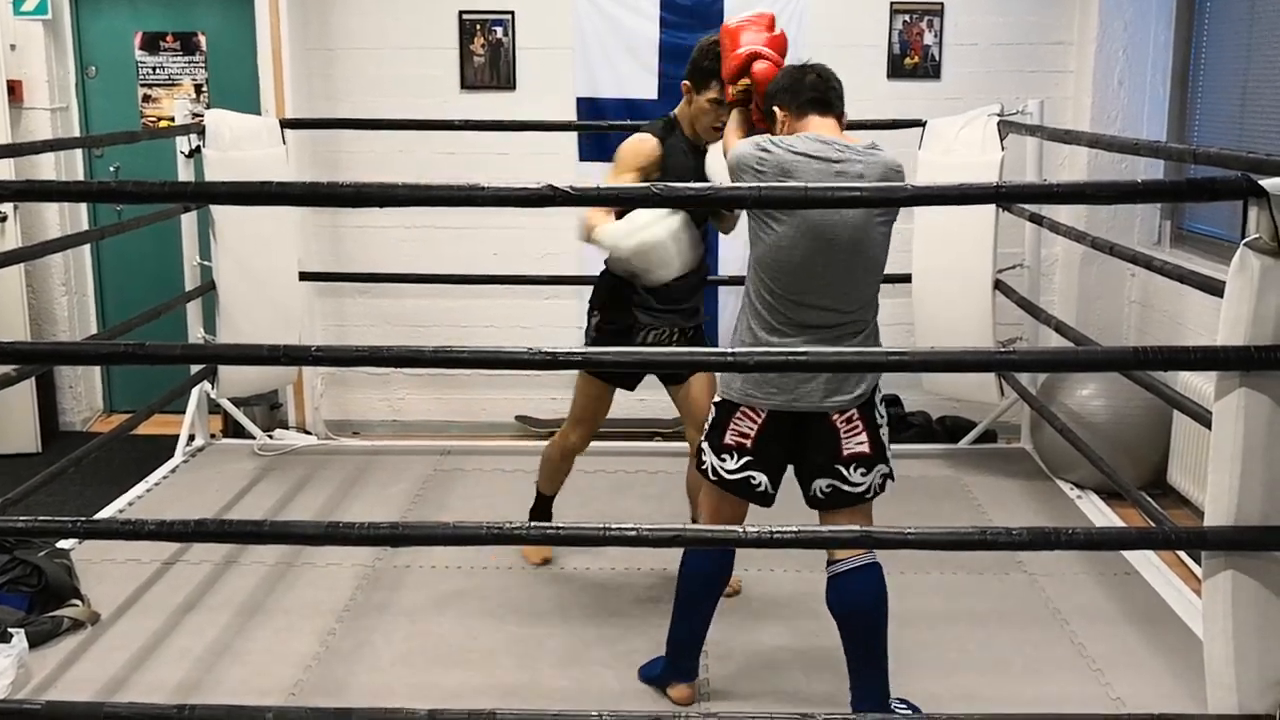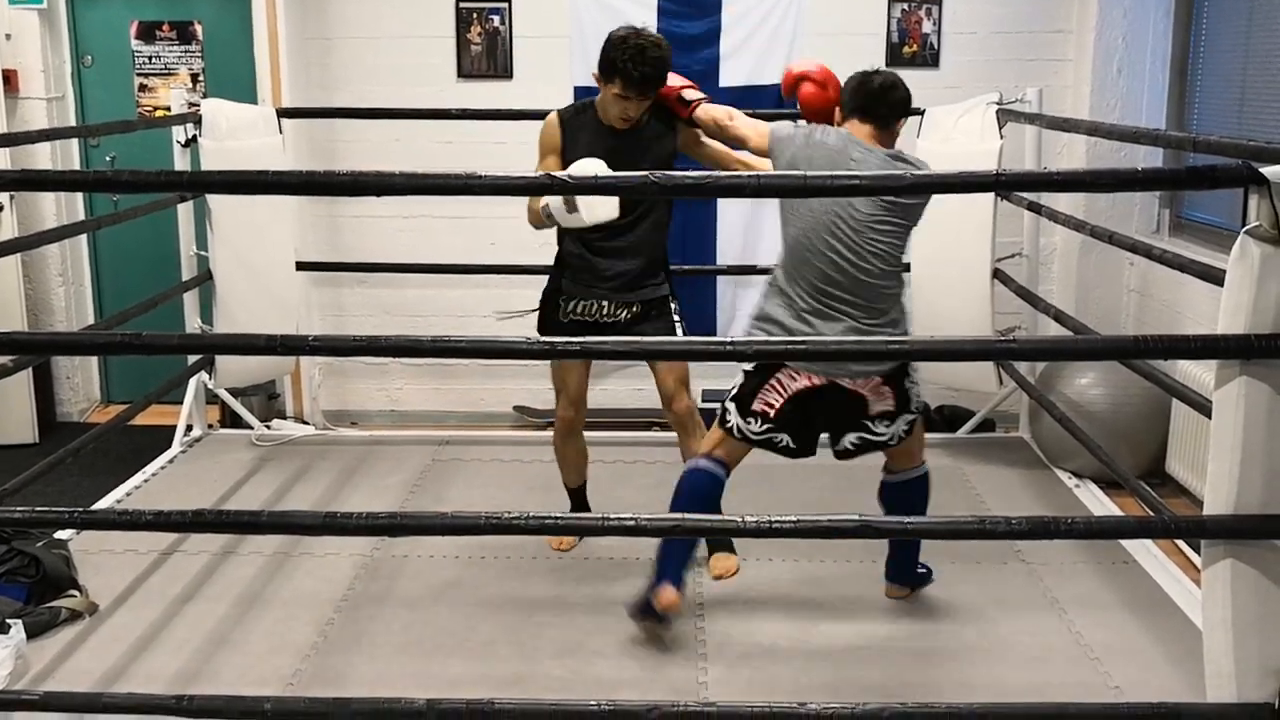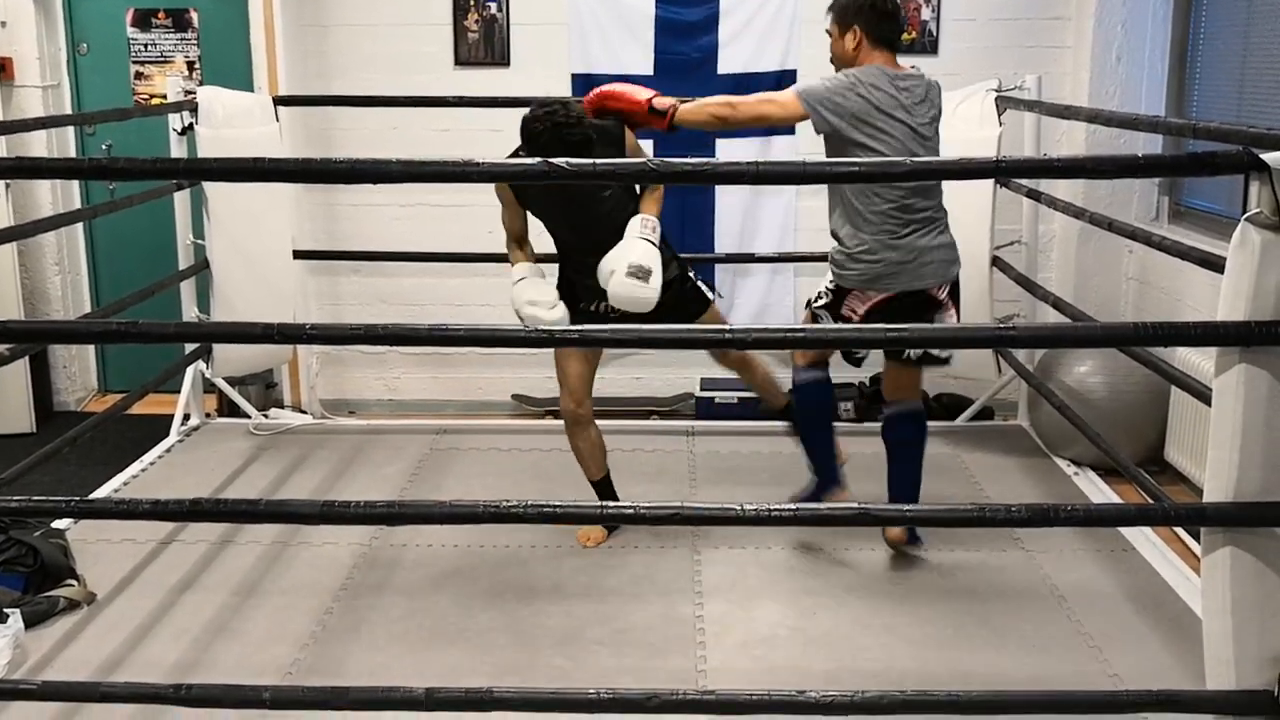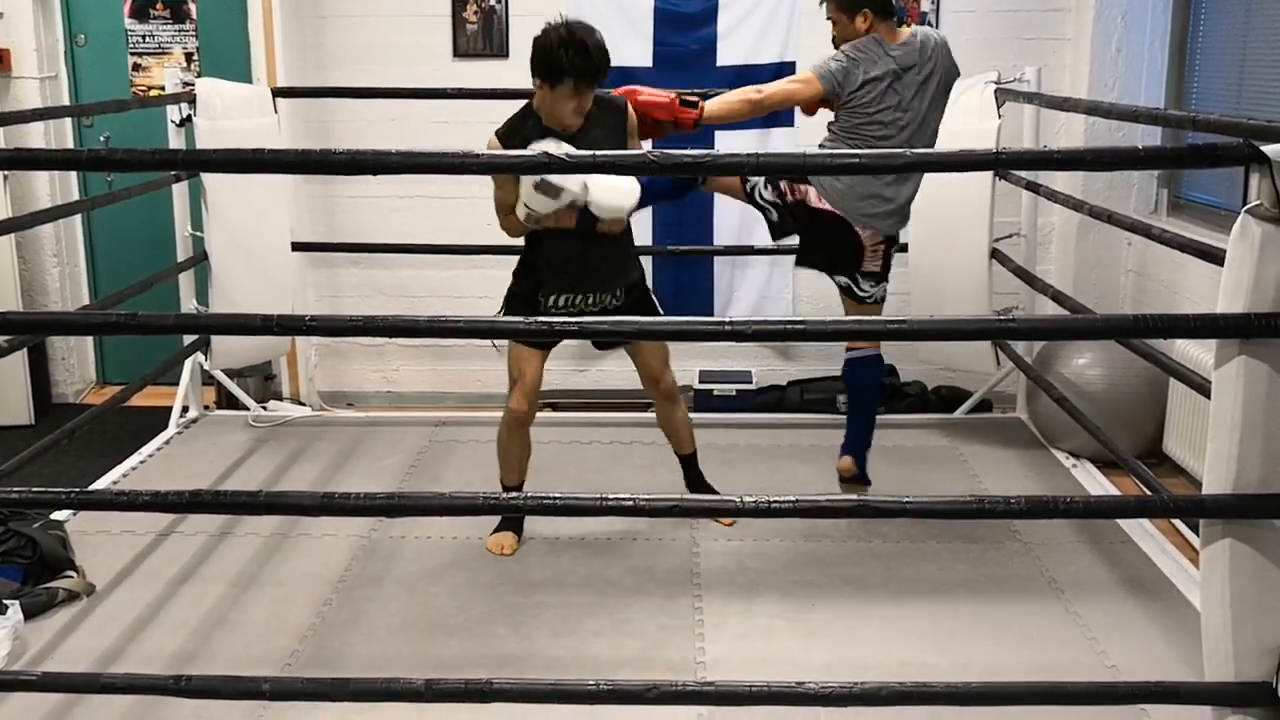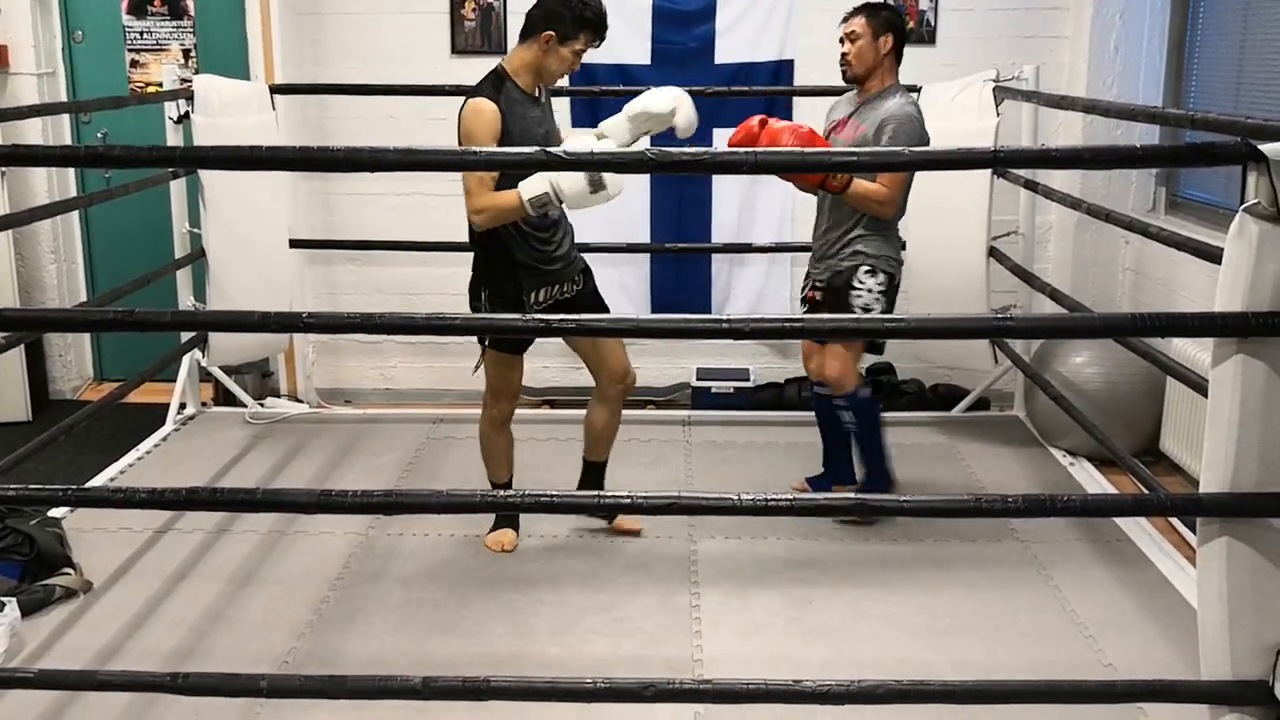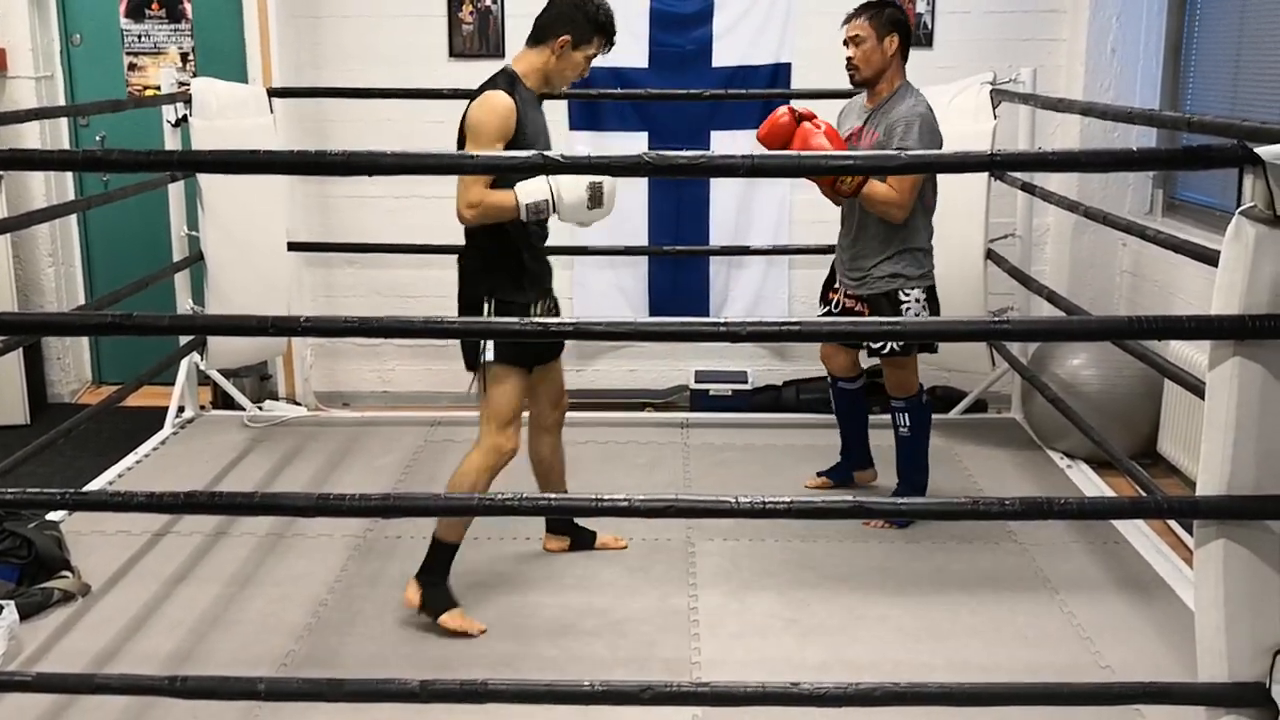
dt=0.5s
person 1, frame 1
left shoulder: (767, 159)
right shoulder: (888, 172)
left elbow: (732, 141)
left wrist: (747, 95)
right wrist: (772, 80)
left hip: (759, 386)
right hip: (845, 391)
left knee: (716, 524)
right knee: (851, 542)
person 1, frame 2
left shoulder: (805, 143)
right shoulder: (914, 181)
left elbow: (730, 124)
left wrist: (687, 99)
right wrist: (822, 105)
left hip: (789, 353)
right hip: (874, 359)
left knee: (716, 452)
right knee: (907, 454)
left ankle: (666, 585)
right ankle: (901, 574)
person 1, frame 3
left shoulder: (839, 90)
right shoulder: (926, 88)
left elbow: (739, 112)
left wrist: (658, 110)
left hip: (868, 272)
right hip: (934, 269)
left knee: (807, 361)
right knee: (905, 394)
left ankle: (826, 482)
right ankle: (900, 519)
person 1, frame 4
left shoulder: (851, 64)
right shoulder: (935, 47)
left elbow: (762, 98)
left wrist: (689, 112)
left hip: (823, 192)
right hip: (879, 219)
right knee: (862, 337)
right ankle: (855, 457)
person 1, frame 5
left shoulder: (900, 115)
right shoulder: (844, 105)
left elbow: (886, 202)
left wrist: (828, 174)
right wrist: (782, 148)
left hip: (865, 264)
right hip: (828, 260)
left knee: (840, 376)
right knee: (819, 369)
left ankle: (880, 482)
right ankle: (839, 475)
person 1, frame 6
left shoulder: (913, 116)
right shoulder: (853, 107)
left elbow: (897, 206)
right elbow: (839, 191)
left wrist: (839, 172)
right wrist: (807, 147)
left hip: (897, 277)
right hip: (851, 266)
left knee: (901, 382)
right knee: (837, 359)
left ankle: (912, 492)
right ankle: (856, 463)
person 2, frame 1
left shoulder: (705, 146)
right shoulder: (646, 146)
left elbow: (721, 224)
right elbow: (594, 222)
right wrist: (622, 237)
left hip: (684, 315)
right hip: (624, 312)
left knee: (706, 437)
right knee: (577, 434)
right ankle: (539, 517)
person 2, frame 2
left shoulder: (669, 126)
right shoulder: (562, 126)
left elbow: (729, 161)
right elbow: (536, 215)
right wrist: (560, 205)
left hip: (645, 291)
right hip: (575, 290)
left knee: (682, 409)
right knee: (568, 416)
left ankle: (713, 531)
right ankle: (579, 510)
person 2, frame 3
left shoulder: (614, 139)
right shoulder: (514, 180)
left elbow: (654, 185)
right elbow: (518, 240)
left wrist: (642, 234)
right wrist: (527, 281)
left hip: (651, 275)
right hip: (584, 288)
left knee: (734, 355)
right knee: (574, 409)
right ankle: (609, 505)
person 2, frame 4
left shoulder: (620, 114)
right shoulder: (509, 141)
right elbow: (510, 224)
left wrist: (614, 204)
right wrist: (539, 205)
left hip: (614, 270)
right hip: (543, 281)
left knee: (663, 385)
right knee: (520, 406)
left ankle: (697, 484)
right ankle: (512, 514)
person 2, frame 5
left shoulder: (536, 93)
right shoulder: (484, 106)
right elbow: (480, 210)
left wrist: (628, 126)
right wrist: (555, 187)
left hip: (561, 264)
right hip: (508, 280)
left knee: (618, 378)
right knee: (501, 405)
left ankle: (591, 491)
right ankle: (505, 511)
person 2, frame 6
left shoulder: (530, 99)
right shoulder: (497, 103)
right elbow: (470, 206)
left wrist: (570, 189)
right wrist: (553, 193)
left hip: (529, 282)
right hip: (496, 292)
left knee: (551, 411)
right knee: (499, 439)
left ankle: (561, 527)
right ankle: (429, 580)
